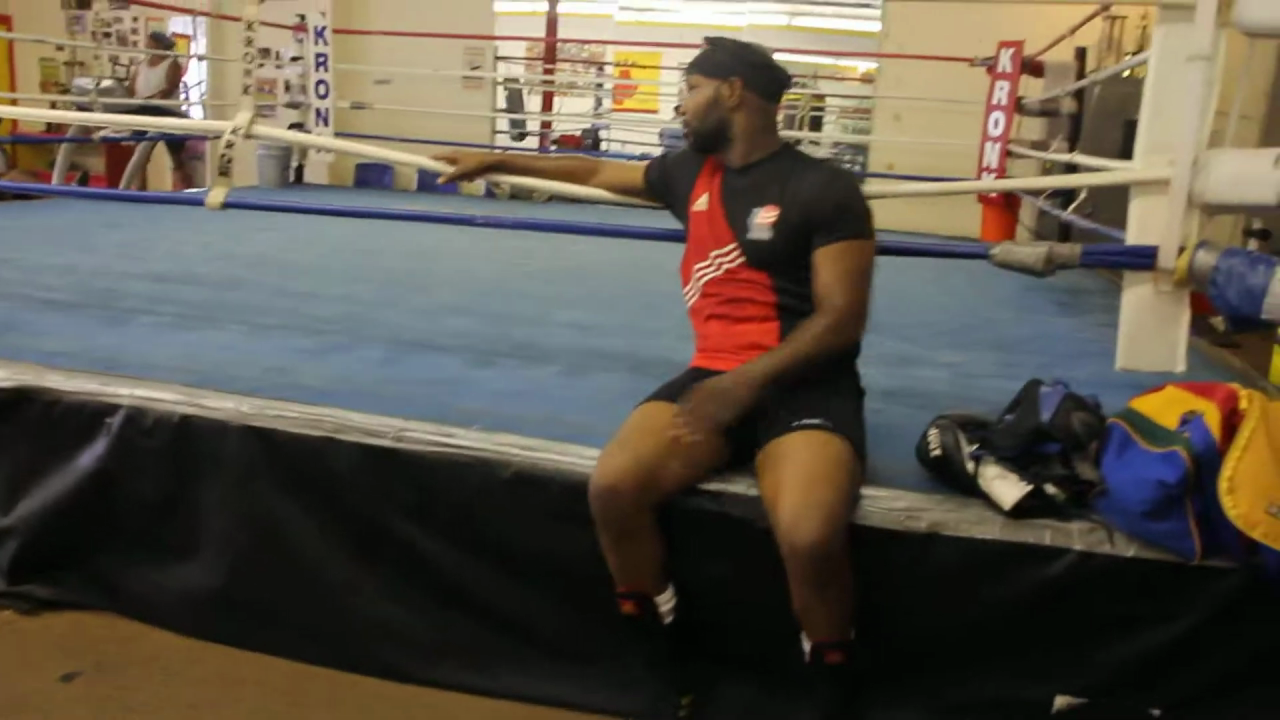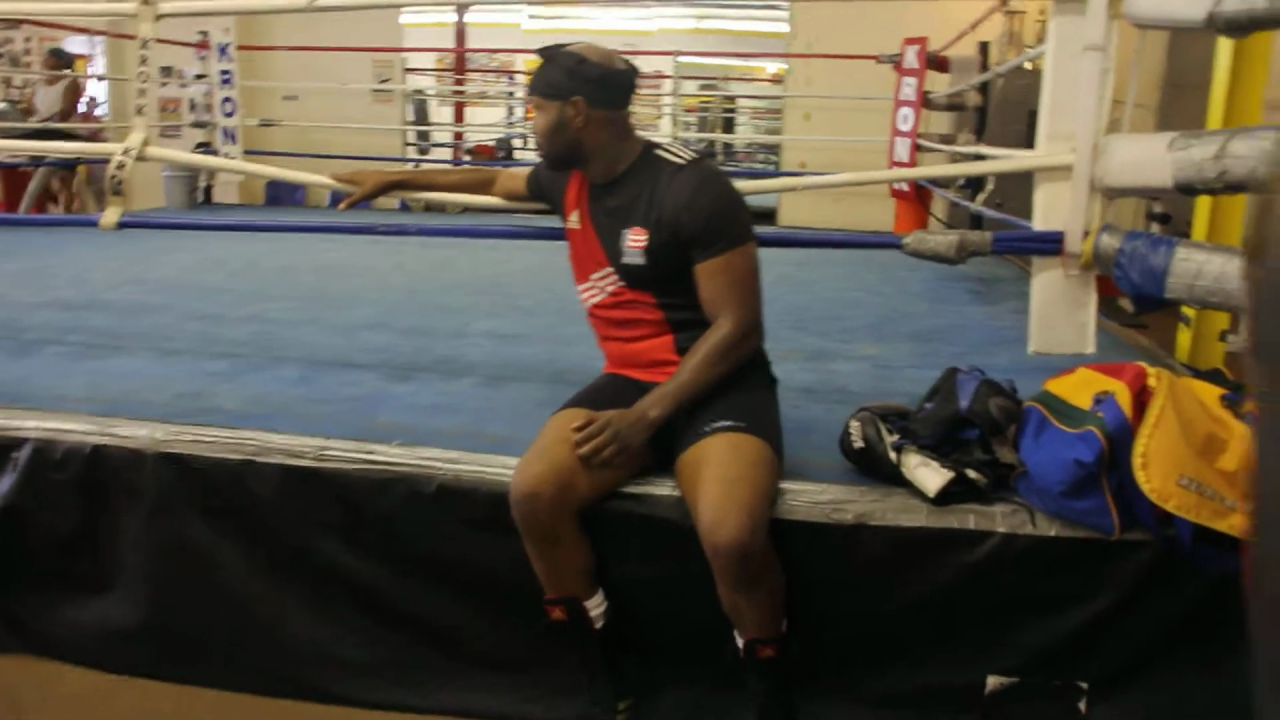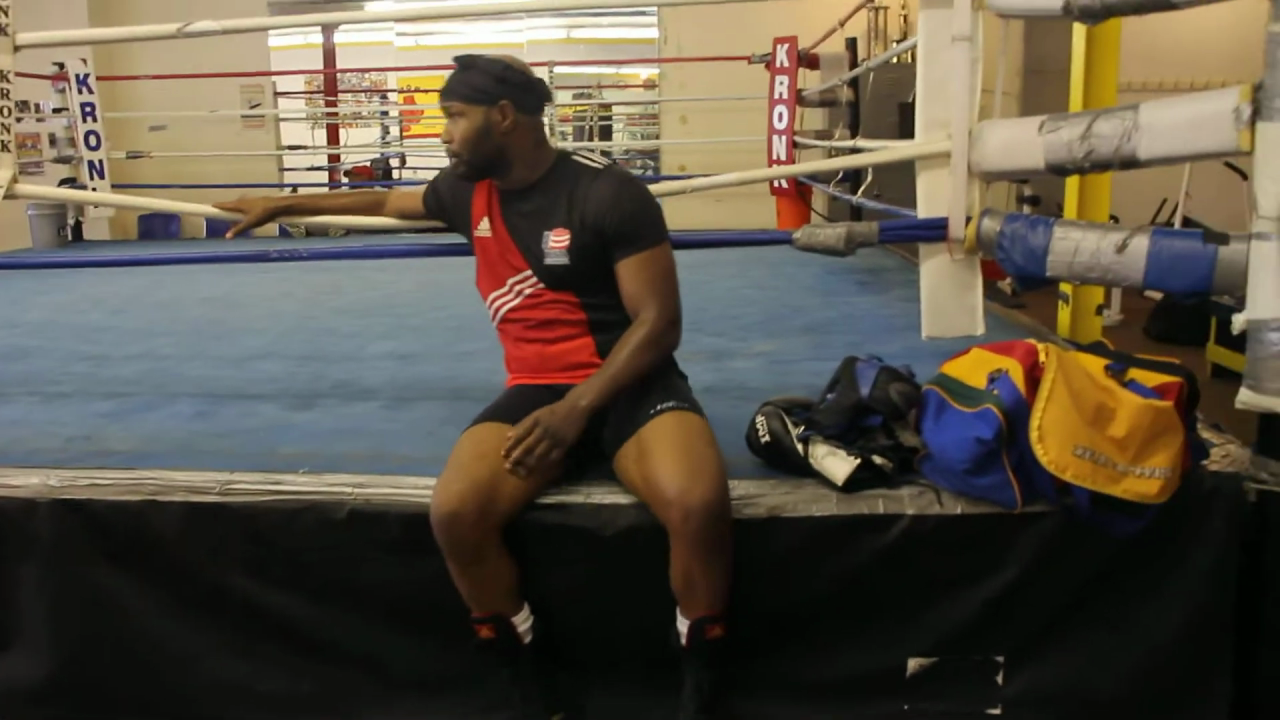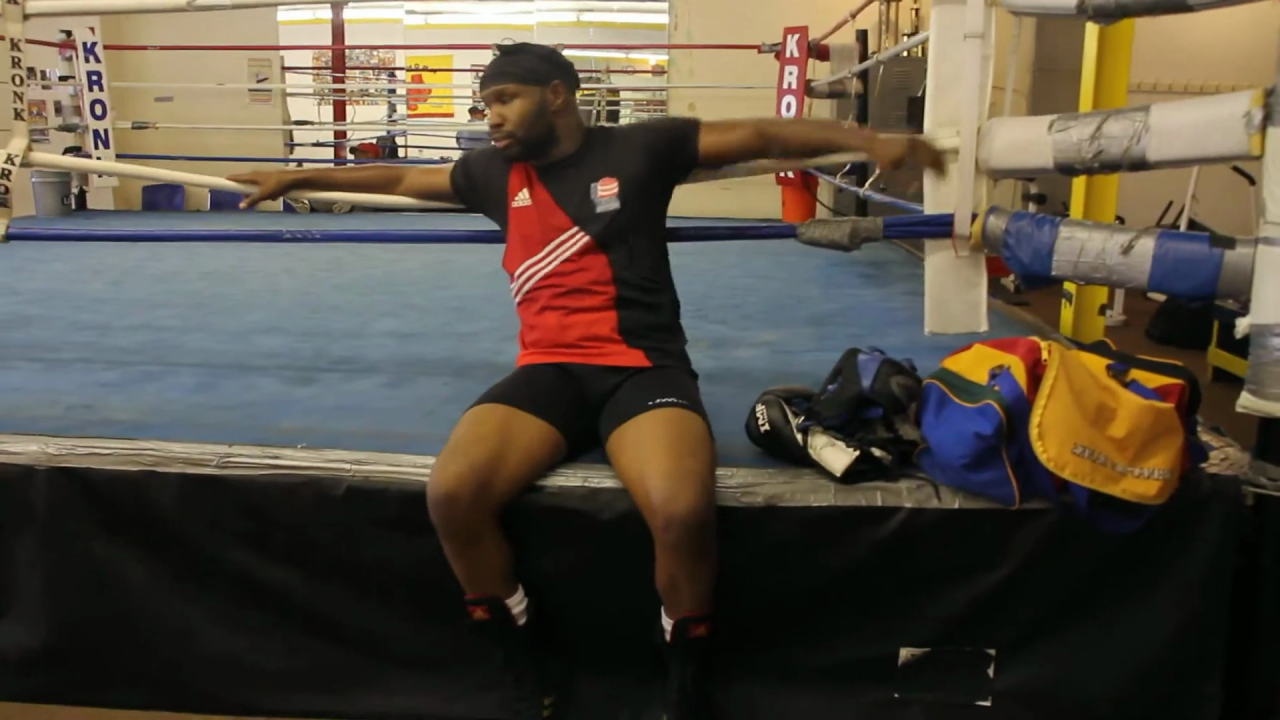
dt=0.7s
person 1, frame 1
left shoulder: (822, 187)
right shoulder: (691, 172)
left elbow: (843, 316)
right elbow: (599, 173)
left wrist: (747, 381)
right wrist: (494, 161)
left hip: (803, 385)
right hip: (712, 378)
left knee: (809, 538)
right knee: (612, 487)
person 1, frame 2
left shoulder: (694, 190)
right shoulder: (569, 178)
left elbow: (738, 329)
right elbow: (495, 181)
left wrist: (647, 415)
right wrist: (394, 178)
left hip: (717, 382)
right hip: (629, 378)
left knee: (731, 535)
right knee: (533, 493)
person 1, frame 3
left shoulder: (611, 194)
right shoulder: (469, 190)
left elbow: (659, 322)
right elbow: (388, 202)
left wrist: (578, 407)
right wrist: (283, 205)
left hip: (629, 381)
right hip: (536, 388)
left knee: (700, 505)
right knee: (454, 513)
person 1, frame 4
left shoulder: (639, 149)
right shoulder: (496, 170)
left elbow: (759, 135)
right elbow: (403, 178)
left wrist: (866, 140)
right wrist: (296, 177)
left hip: (643, 367)
right hip: (547, 371)
left knee: (680, 513)
right knee: (449, 495)
